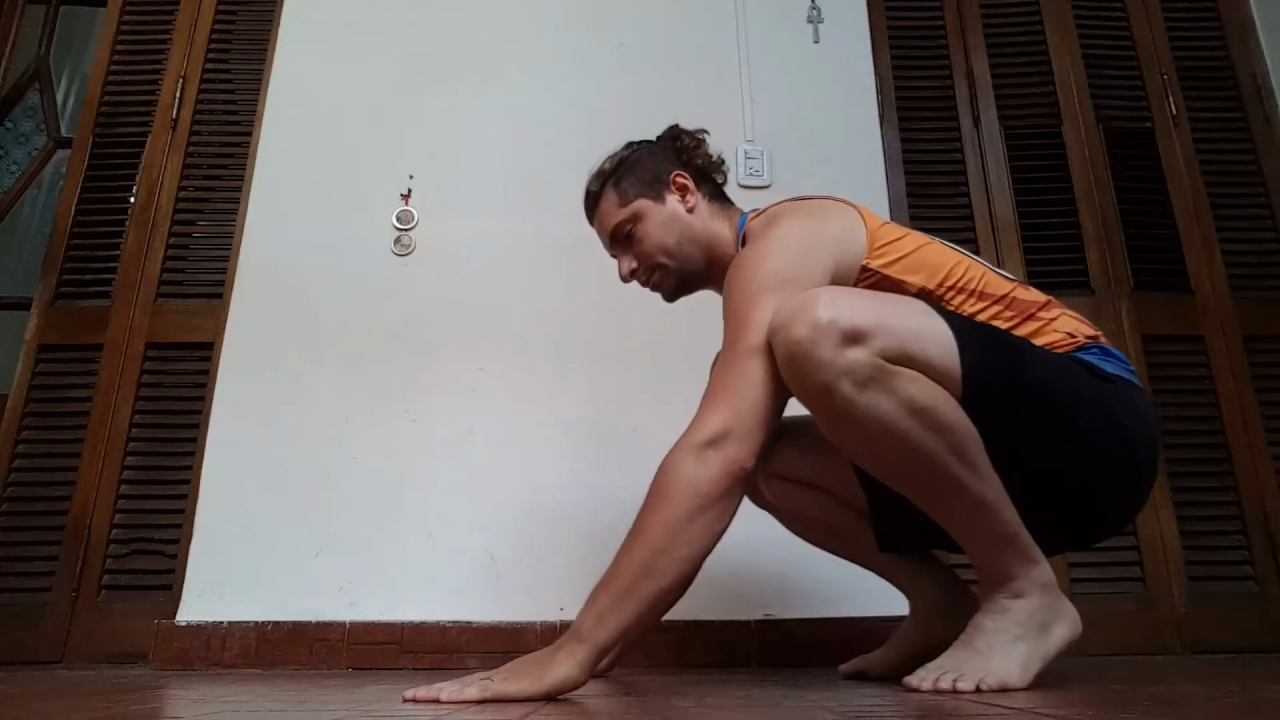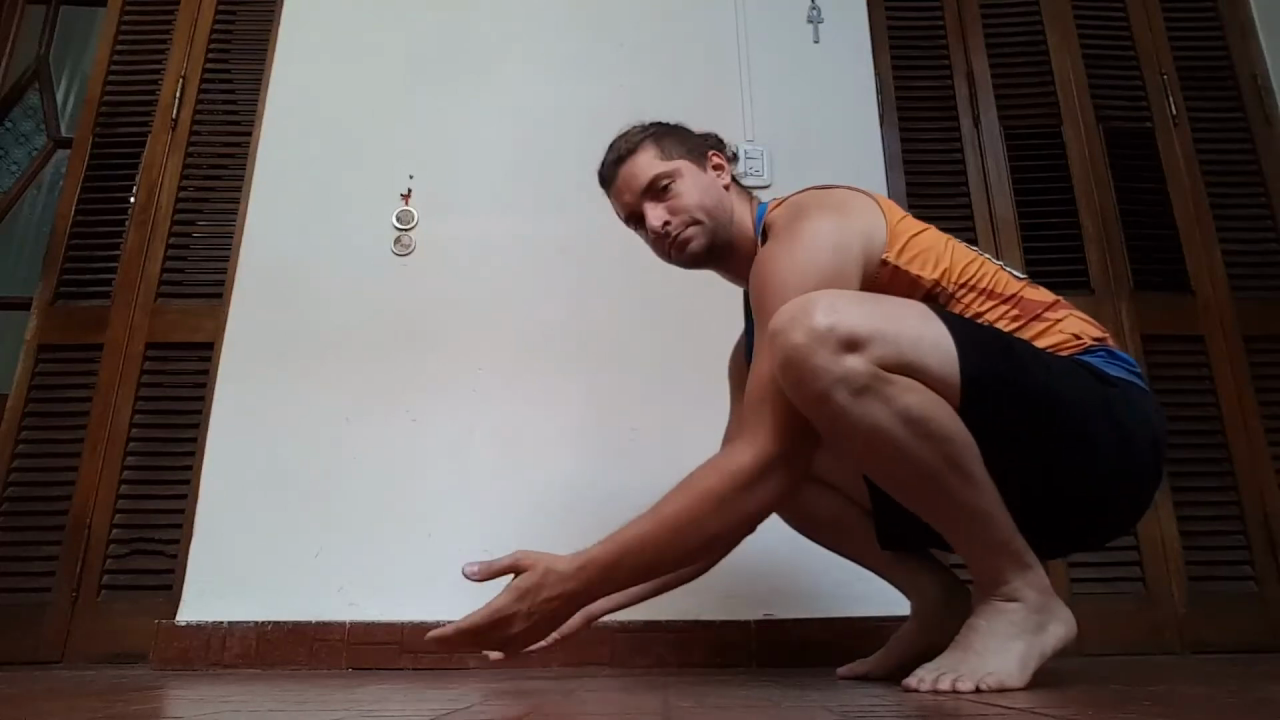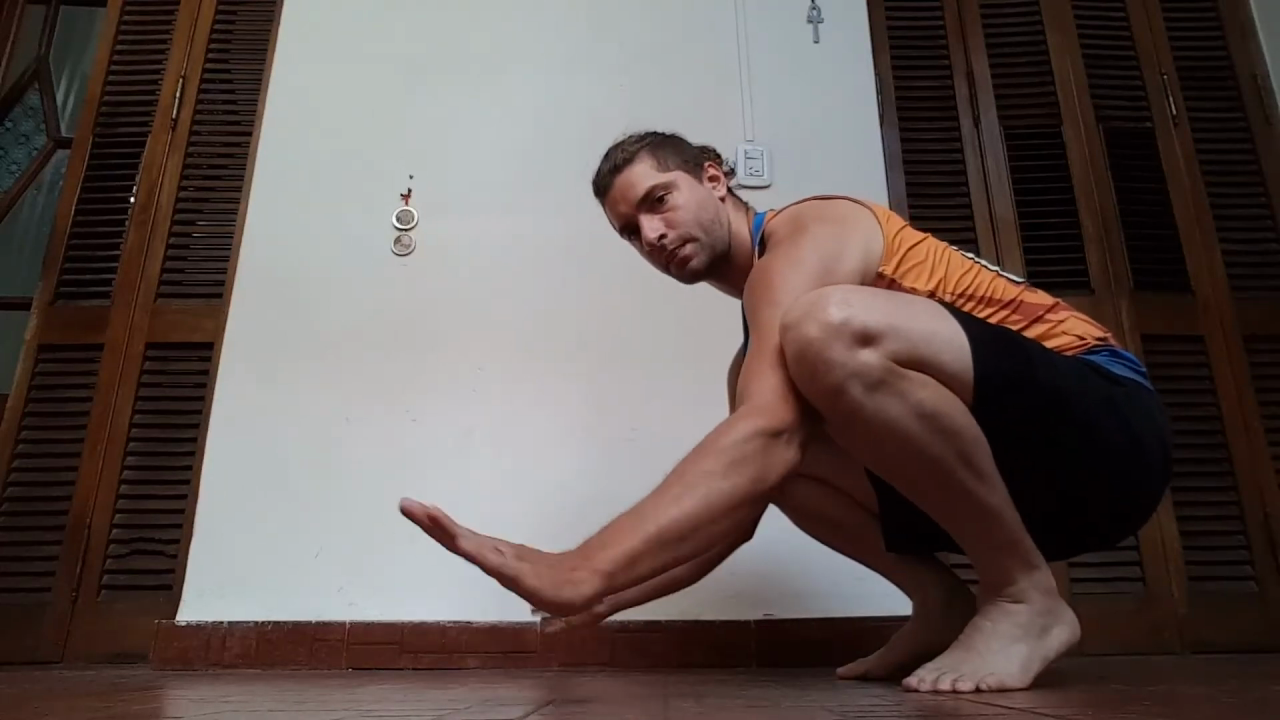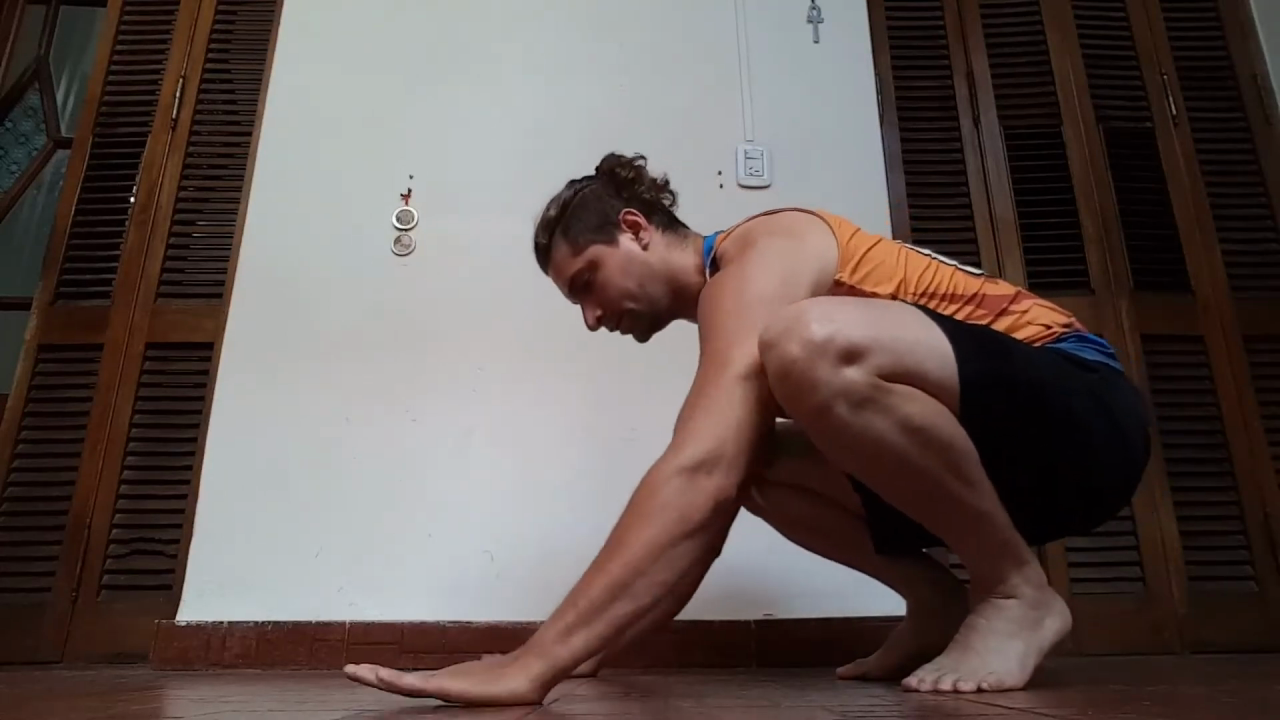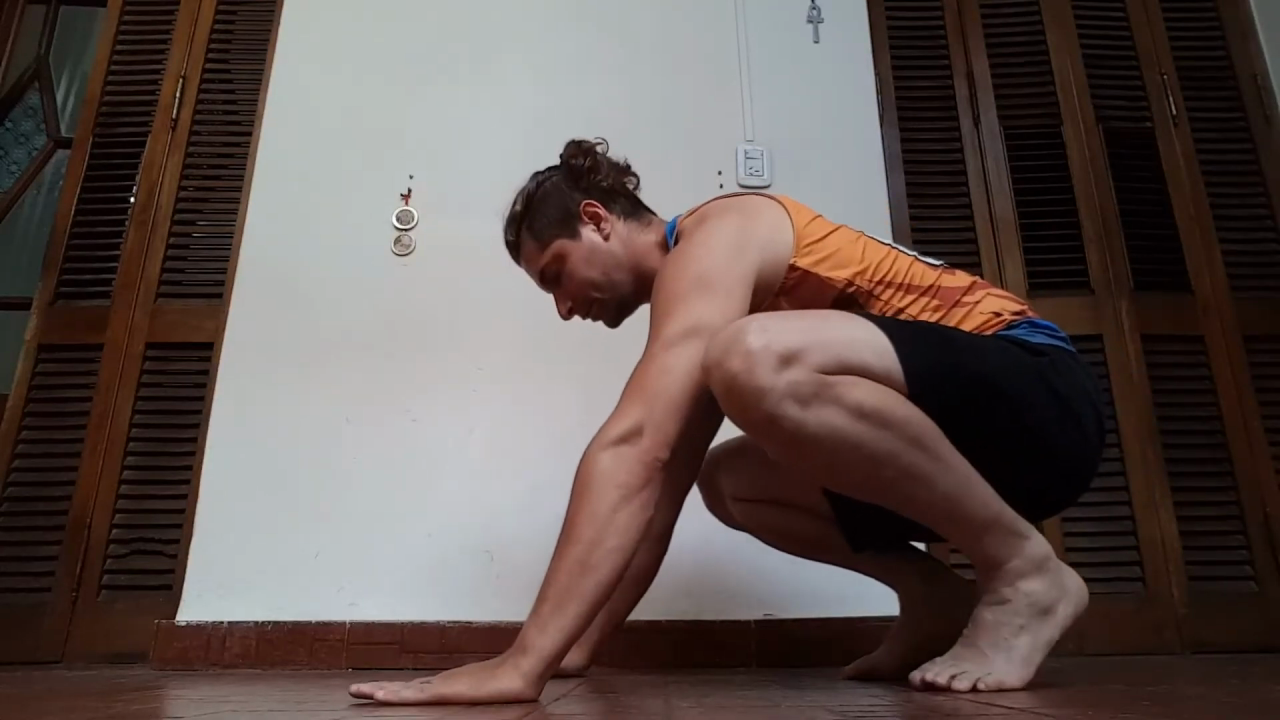
dt=1s
person 1, frame 1
left shoulder: (784, 239)
right shoulder: (756, 304)
left elbow: (712, 452)
right elbow: (725, 465)
left wrist: (576, 649)
right wrist: (597, 640)
left hip: (1095, 421)
right hip: (1013, 452)
left knee: (821, 332)
left ankle: (1025, 592)
right ankle: (945, 606)
person 1, frame 2
left shoulder: (808, 229)
right shoulder: (758, 341)
left elbow: (760, 471)
right elbow: (747, 484)
left wrist: (575, 578)
right wrist: (596, 598)
left hip: (1098, 420)
right hip: (1014, 461)
left knee: (814, 335)
left ankle: (1017, 595)
right ankle: (943, 604)
person 1, frame 3
left shoulder: (806, 236)
right shoulder: (762, 339)
left elbow: (767, 436)
right elbow: (730, 517)
left wrist: (582, 572)
right wrist: (598, 593)
left hip: (1101, 423)
right hip: (1006, 469)
left knee: (832, 329)
left ankle: (1023, 596)
right ankle: (944, 602)
person 1, frame 4
left shoulder: (757, 257)
right shoulder: (736, 328)
left elbow: (697, 477)
right elbow: (703, 510)
left wrist: (536, 663)
right wrist: (581, 649)
left hip: (1080, 410)
right hip: (998, 446)
left knee: (811, 344)
right knee: (753, 465)
left ankle: (1015, 594)
right ankle: (941, 606)
person 1, frame 5
left shoulder: (714, 237)
right shoulder: (704, 309)
left elbow: (634, 450)
right elbow: (657, 489)
left wrist: (525, 662)
right wrist: (578, 649)
left hip: (1038, 394)
right hip: (971, 422)
left knee: (755, 361)
right knee: (727, 481)
left ankle: (1022, 573)
right ankle: (939, 597)
